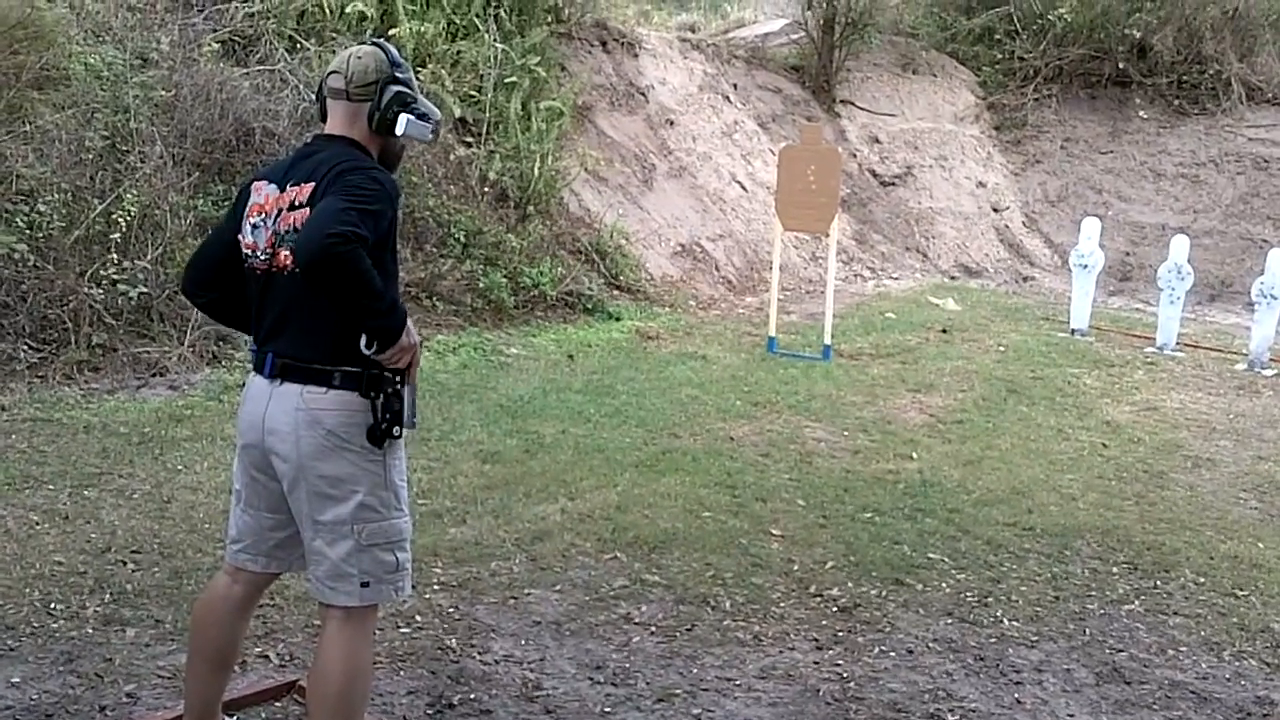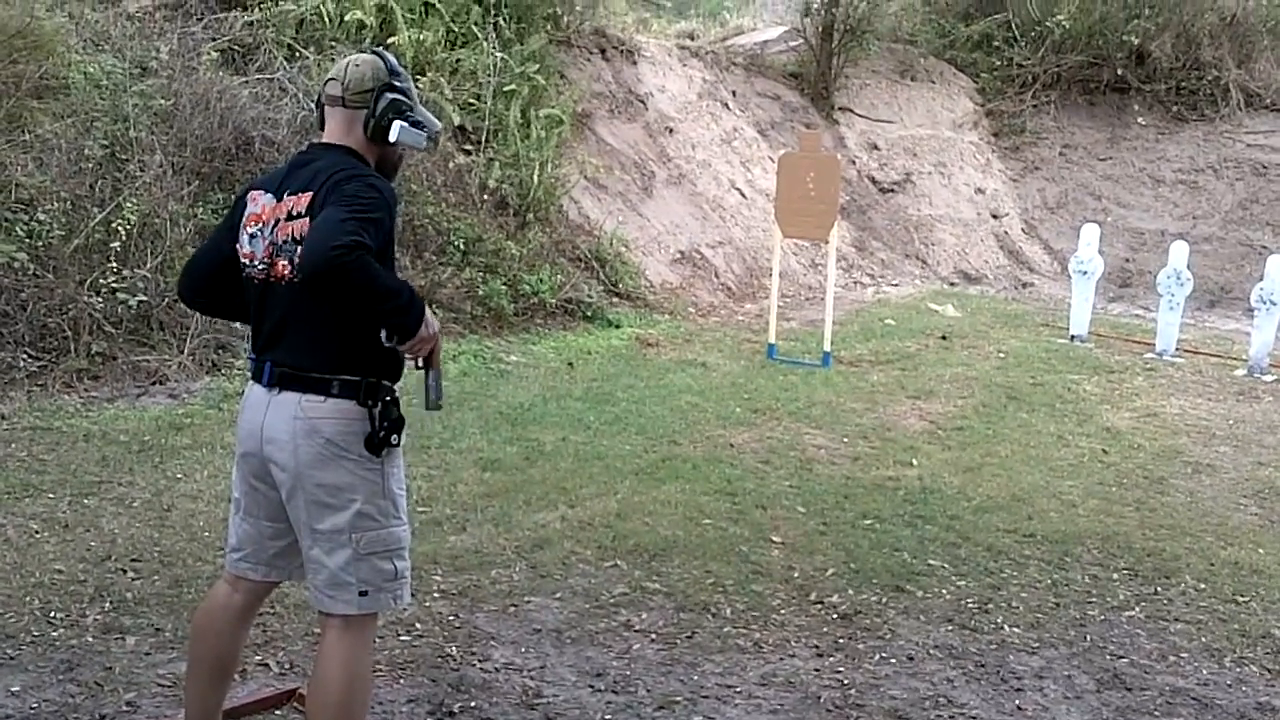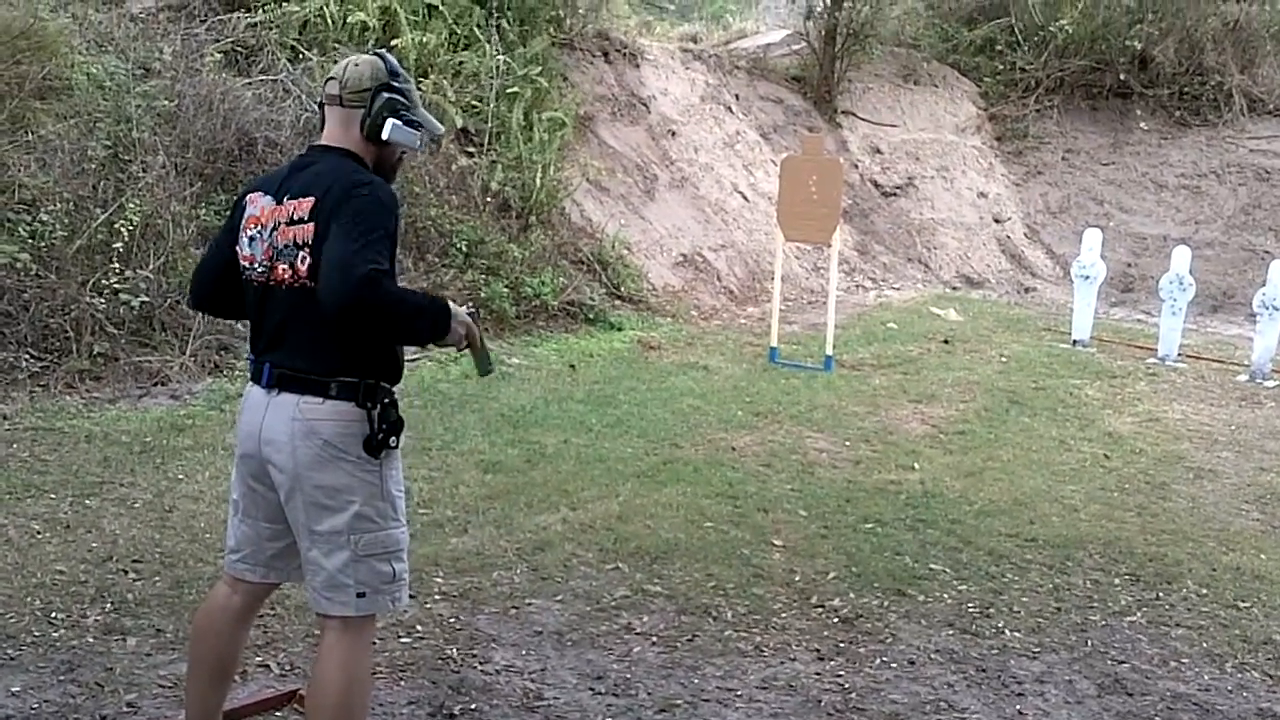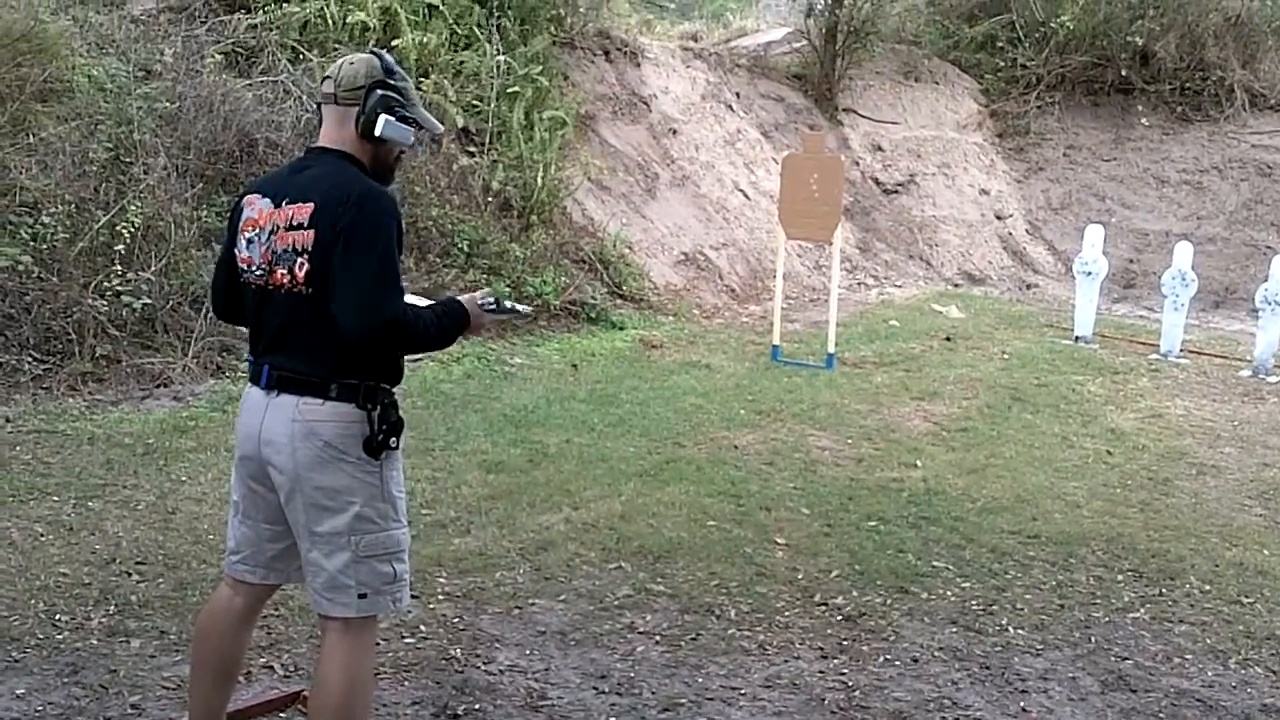
dt=0.1s
person 1, frame 1
left shoulder: (265, 182)
right shoulder: (365, 178)
left elbow: (203, 282)
right elbow: (326, 248)
right wrist: (390, 324)
left hip: (263, 398)
right hip: (336, 414)
left knee: (242, 571)
right knee: (350, 605)
person 1, frame 2
left shoulder: (264, 190)
right shoulder: (362, 186)
left elbow: (198, 287)
right elbow: (335, 264)
right wrist: (409, 315)
left hip: (263, 406)
right hip: (335, 423)
left knee: (242, 580)
right knee: (350, 613)
person 1, frame 3
left shoulder: (260, 193)
right shoulder: (362, 192)
left elbow: (208, 291)
right elbow: (356, 292)
right wrist: (440, 317)
left hip: (261, 407)
right hip: (335, 425)
left knee: (241, 581)
right knee: (349, 615)
person 1, frame 4
left shoulder: (259, 195)
right shoulder: (361, 202)
left elbow: (227, 303)
right elbow: (372, 325)
right wrist: (456, 314)
left hip: (261, 409)
right hip: (335, 426)
left knee: (243, 583)
right knee: (350, 615)
